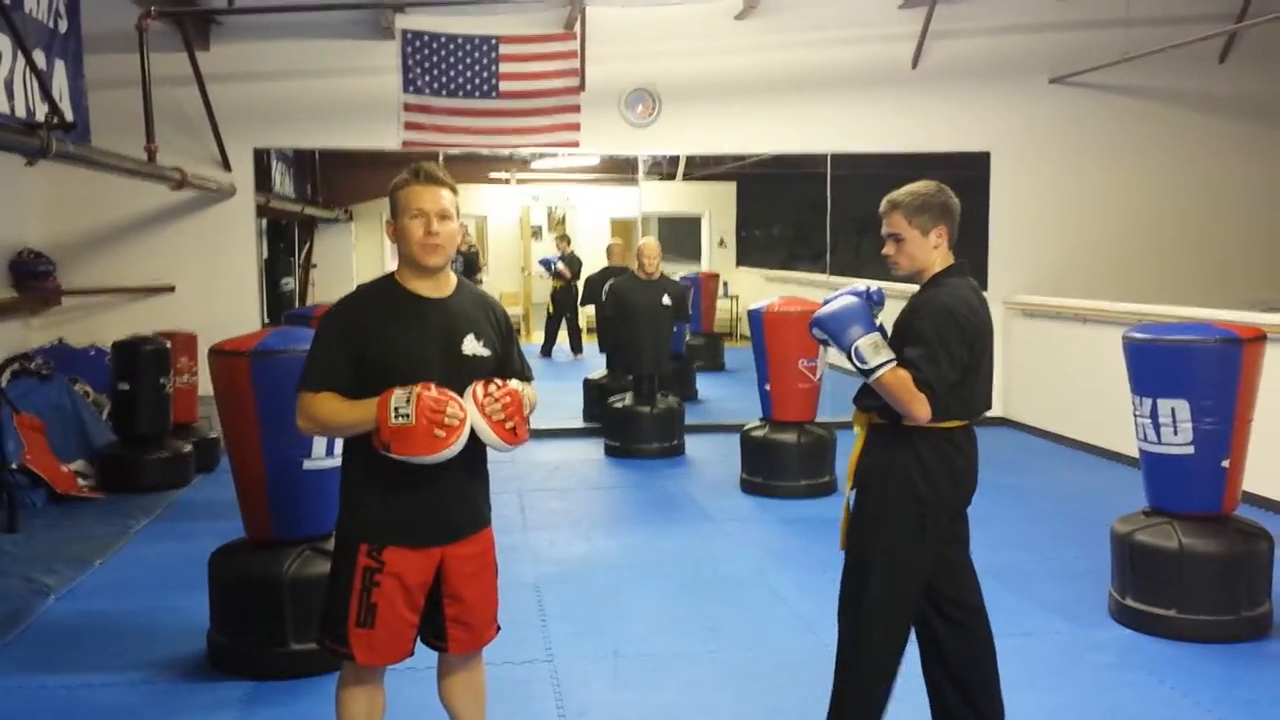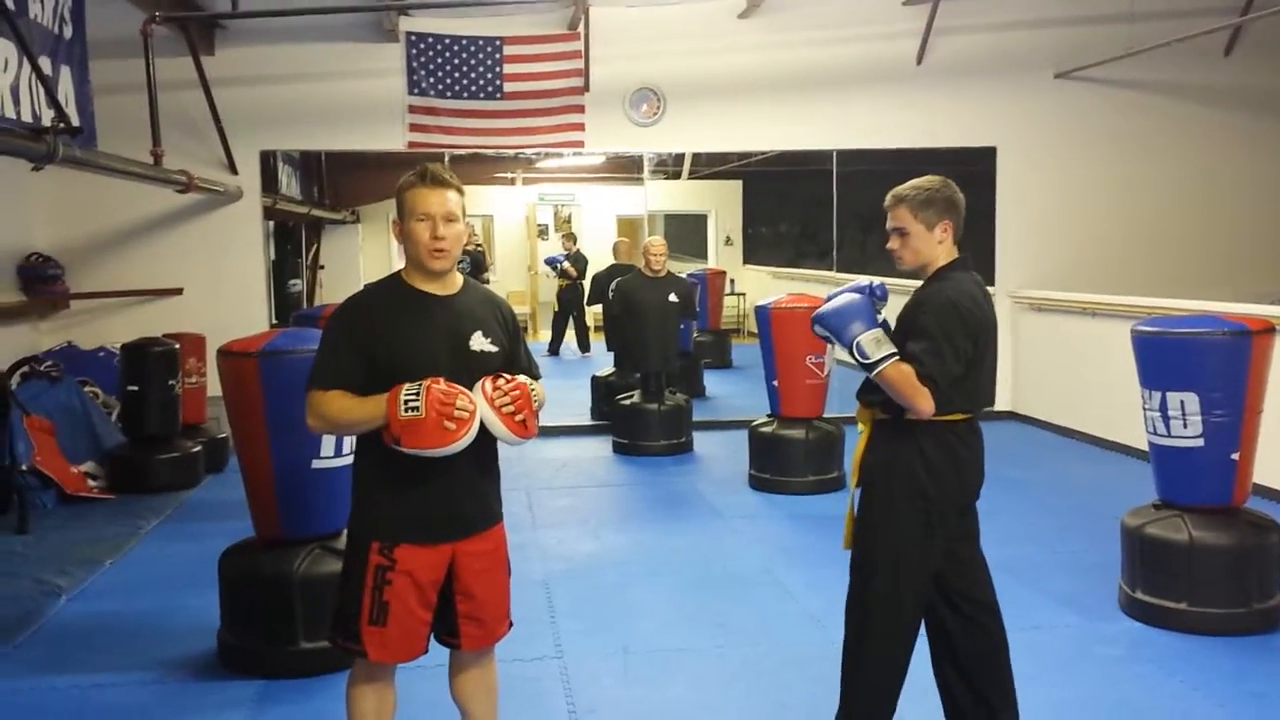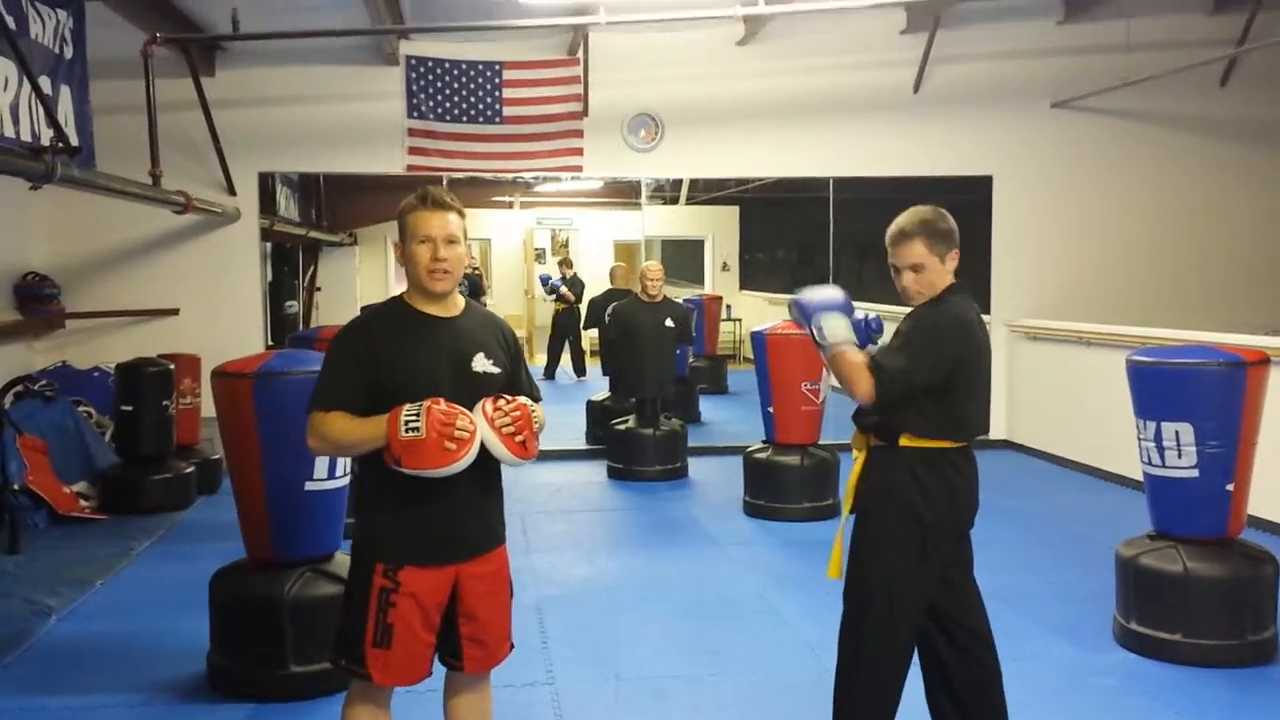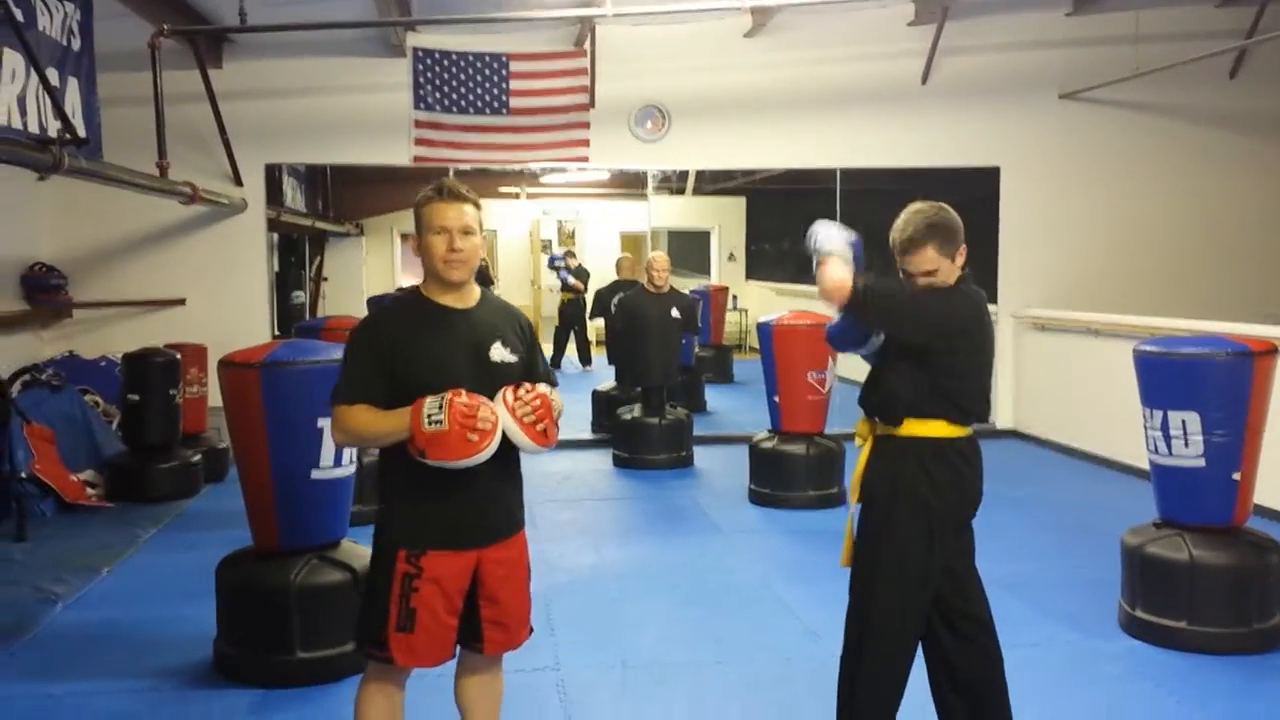
dt=0.2s
person 1, frame 1
left shoulder: (486, 311)
right shoulder: (356, 313)
left elbow: (522, 392)
right elbow: (310, 413)
left wrist: (517, 404)
right wrist: (383, 410)
left hip: (467, 520)
right hip: (382, 526)
left knee: (465, 646)
right knee: (366, 659)
person 1, frame 2
left shoulder: (492, 308)
right shoulder: (364, 312)
left elbow: (530, 388)
right elbow: (320, 411)
left wrist: (526, 399)
right wrist: (394, 404)
left hip: (478, 516)
right hip: (394, 524)
left knee: (477, 644)
right knee: (377, 657)
person 1, frame 3
left shoulder: (495, 332)
right shoulder: (366, 334)
left elbow: (531, 411)
right elbow: (321, 433)
left wrist: (527, 421)
right wrist: (395, 424)
left hip: (481, 540)
right hip: (397, 547)
left knee: (473, 667)
person 1, frame 4
left shoulder: (510, 320)
right shoulder: (385, 326)
left elbow: (546, 399)
right elbow: (345, 426)
left wrist: (543, 410)
right wrist: (417, 418)
left hip: (500, 525)
right hip: (418, 533)
left knee: (485, 651)
right knee: (391, 664)
person 2, frame 1
left shoulder: (942, 307)
right shoulder: (956, 295)
left elbow: (917, 404)
left wrist: (862, 342)
right wrist: (867, 328)
left hip: (912, 470)
right hip: (935, 464)
left knee: (874, 607)
right knee: (947, 602)
person 2, frame 2
left shoulder: (945, 301)
right shoulder: (959, 290)
left elbow: (920, 397)
left wrist: (863, 336)
right wrist: (873, 323)
left hip: (919, 463)
right hip: (943, 458)
left knee: (882, 604)
right knee: (960, 596)
person 2, frame 3
left shoulder: (941, 324)
right shoulder: (949, 318)
left elbow: (865, 387)
right elbow: (901, 386)
left wrist: (829, 323)
right wrist: (860, 345)
left hip: (912, 487)
right hip: (934, 480)
left knee: (875, 627)
right knee: (952, 619)
person 2, frame 4
left shoulder: (951, 310)
right shoulder: (955, 308)
left elbow: (838, 289)
right elbow: (912, 369)
left wrist: (831, 244)
left hip: (917, 474)
right hip: (935, 468)
left knee: (882, 615)
right knee: (954, 607)
